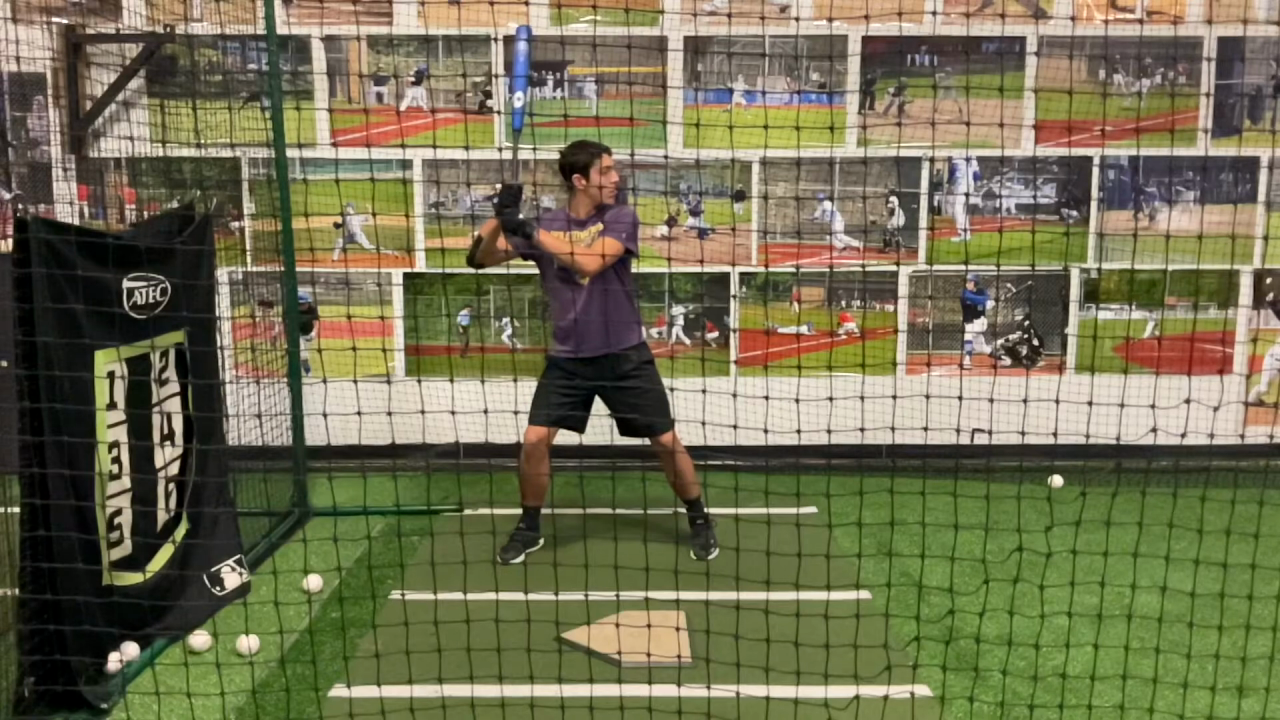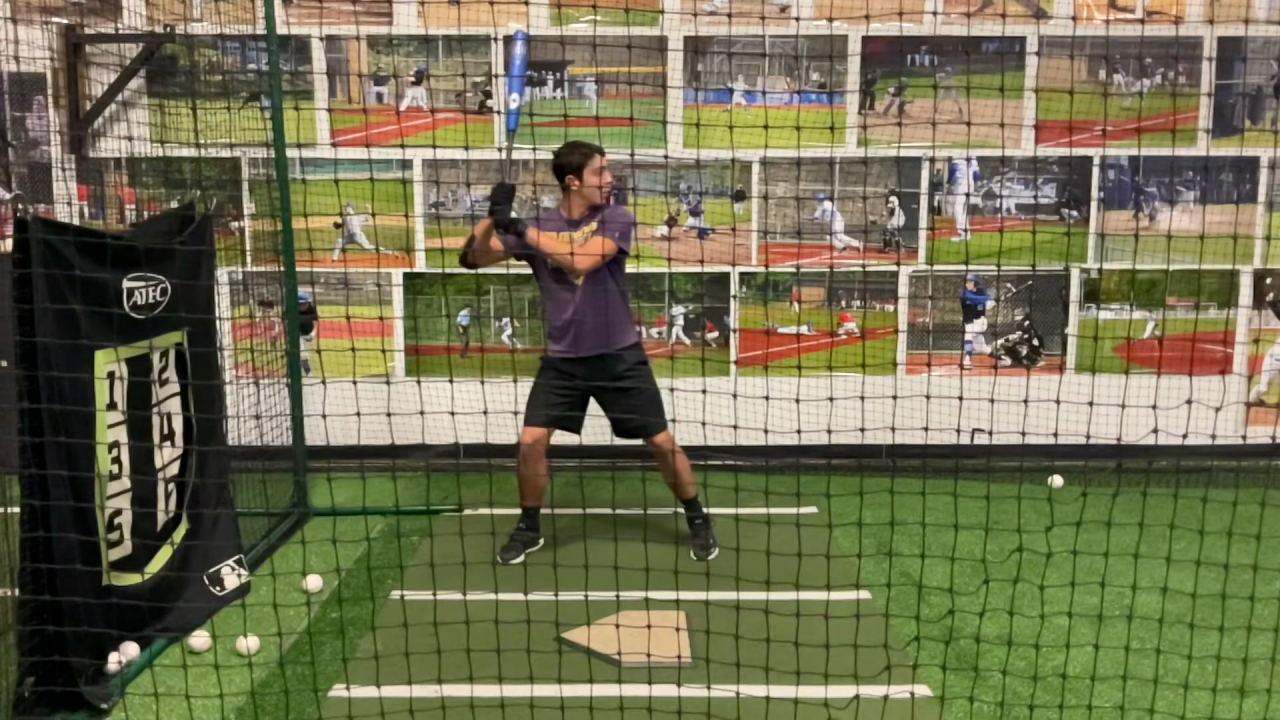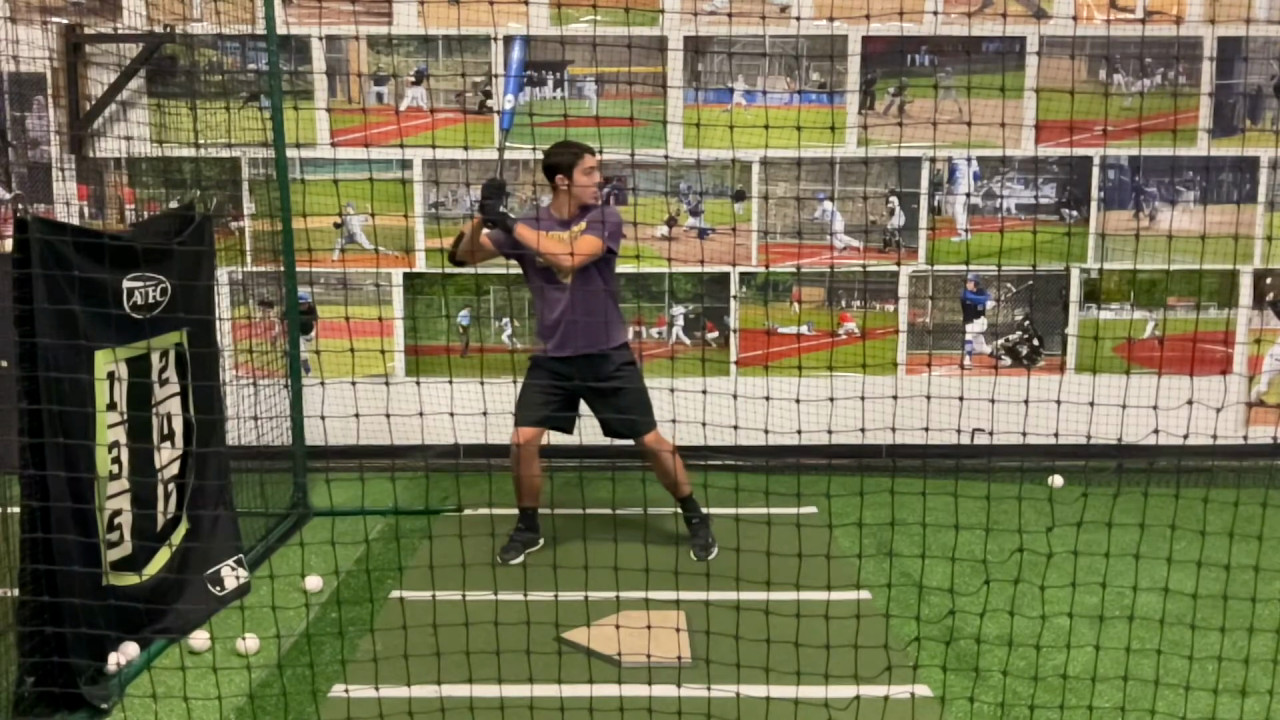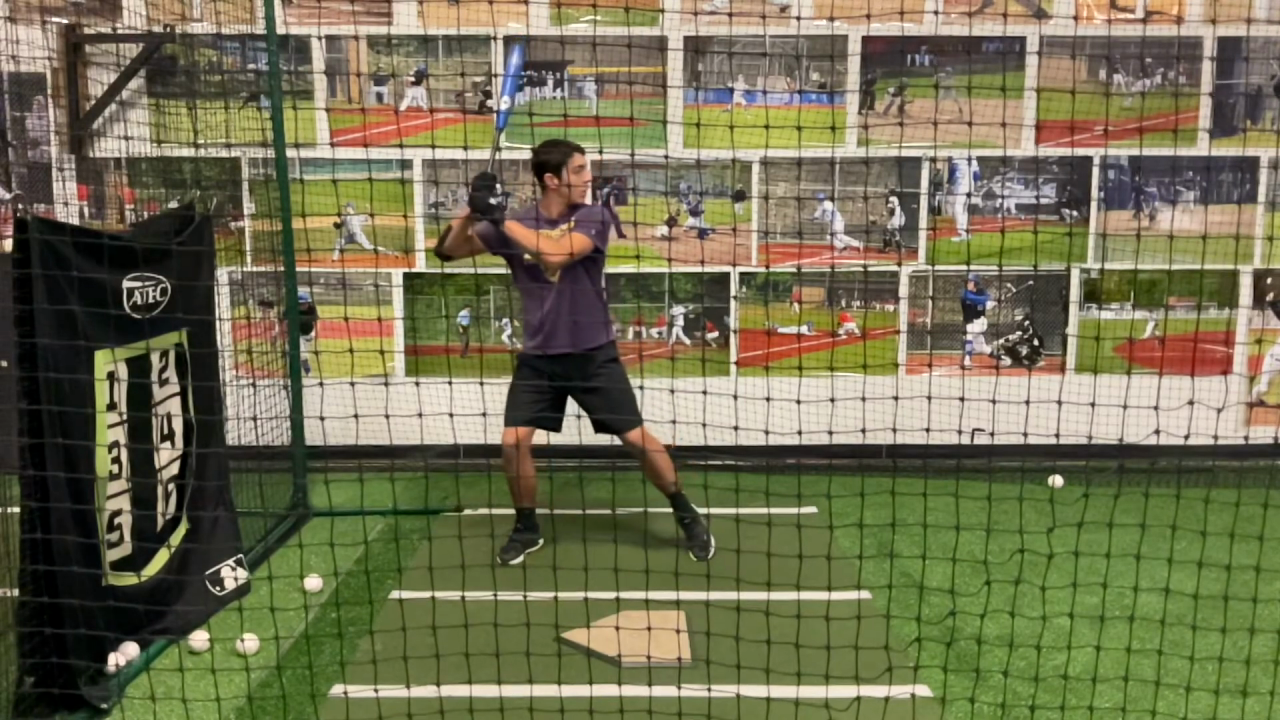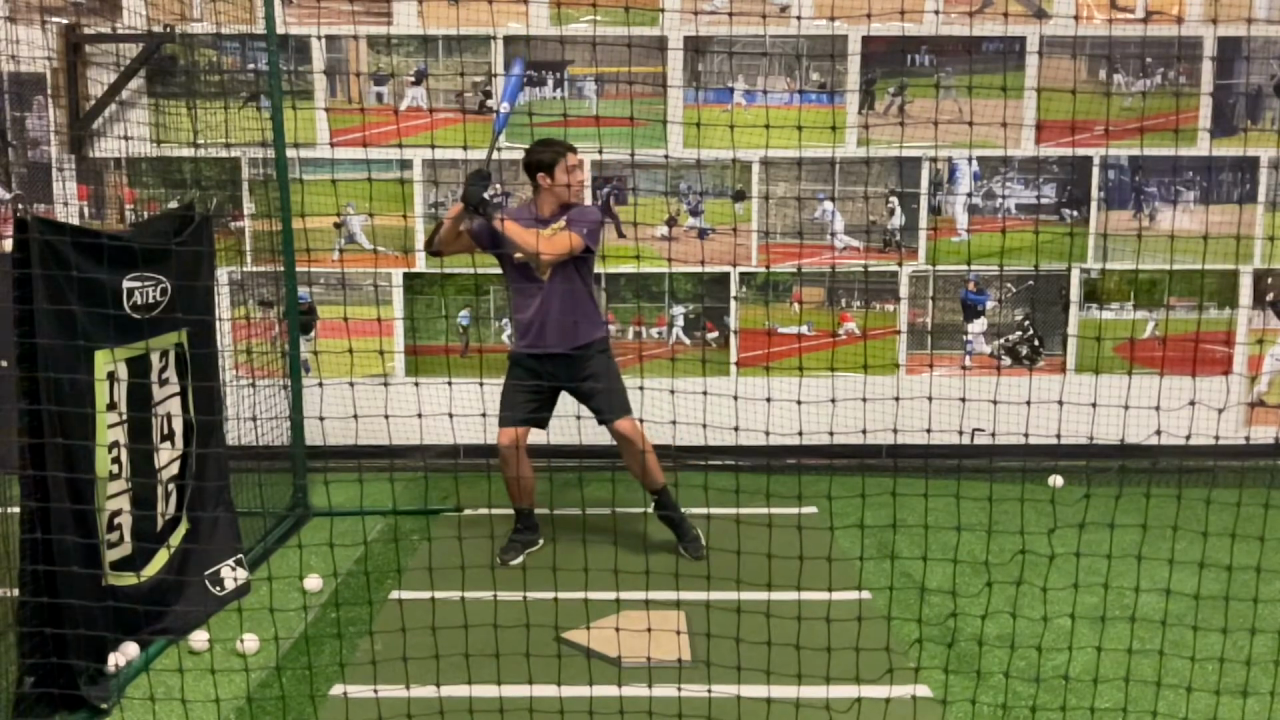
dt=1s
person 1, frame 1
left shoulder: (622, 218)
right shoulder: (544, 225)
left elbow: (589, 262)
right elbow: (479, 258)
left wrist: (531, 233)
right wrist: (501, 216)
left hip: (625, 355)
right hip: (567, 358)
left knee: (666, 441)
right knee: (534, 441)
left ankle: (700, 521)
right ankle: (528, 528)
person 1, frame 2
left shoulder: (617, 219)
right shoulder: (539, 226)
left elbow: (581, 261)
right elbow: (472, 258)
left wrist: (522, 229)
right wrist: (494, 216)
left hip: (619, 355)
right hip: (563, 358)
left knee: (662, 442)
right knee: (531, 442)
left ankle: (698, 520)
right ankle: (529, 528)
person 1, frame 3
left shoulder: (606, 220)
right shoulder: (529, 226)
left elbow: (569, 258)
right elbow: (462, 256)
left wrist: (511, 224)
right wrist: (483, 215)
left hip: (608, 356)
right hip: (552, 358)
left knee: (652, 442)
right knee: (523, 442)
left ankle: (695, 518)
right ankle: (528, 528)
person 1, frame 4
left shoulder: (594, 218)
right shoulder: (515, 222)
left elbow: (556, 255)
right elbow: (448, 251)
left wrist: (501, 218)
right wrist: (472, 210)
left hip: (593, 353)
right hip: (539, 356)
left knee: (637, 438)
right knee: (513, 443)
left ankle: (687, 515)
right ankle: (527, 528)
person 1, frame 5
left shoulder: (587, 217)
right shoulder: (504, 222)
left elbow: (547, 252)
right elbow: (439, 246)
left wrist: (493, 214)
right wrist: (465, 205)
left hip: (586, 349)
right hip: (531, 355)
left knee: (626, 430)
right knee: (509, 443)
left ankle: (670, 513)
right ankle: (526, 528)
